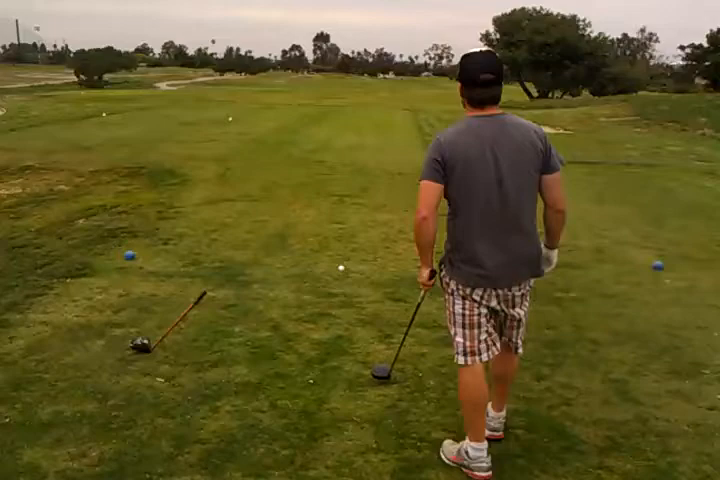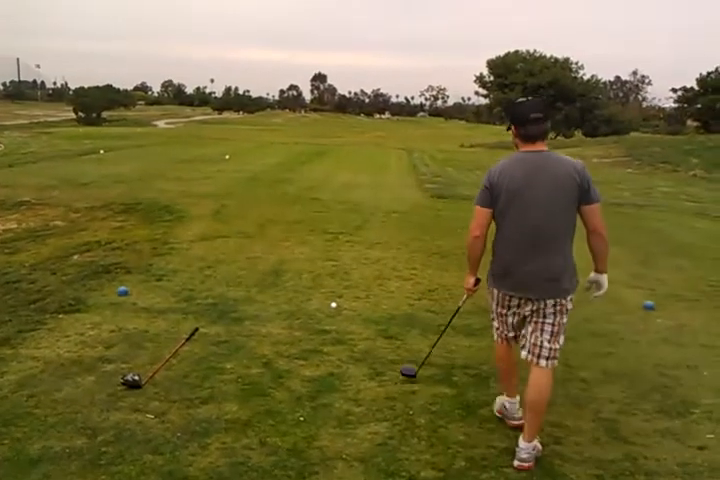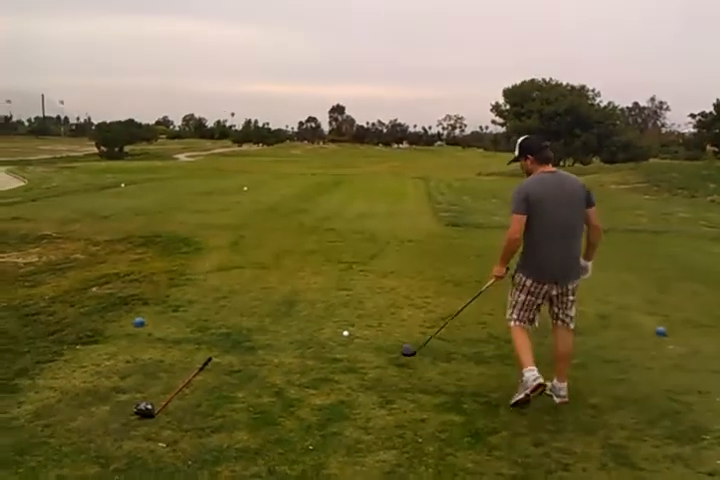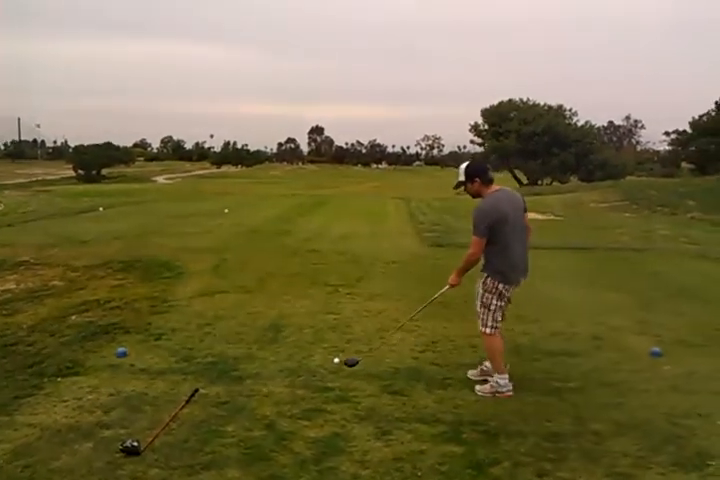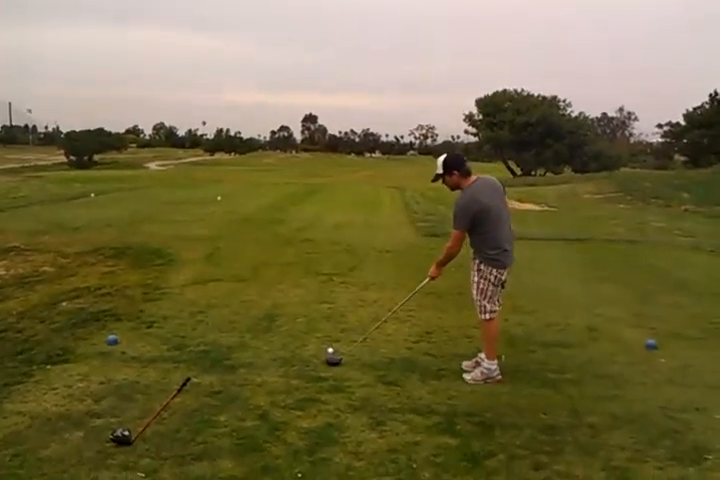
dt=1s
person 1, frame 1
left shoulder: (446, 143)
right shoulder: (535, 136)
left elbow: (424, 215)
right elbow: (557, 205)
left wrist: (426, 264)
right wrist: (550, 248)
left hip: (466, 273)
right hip: (520, 269)
left knee: (471, 360)
right knee: (508, 347)
right ankle: (497, 416)
person 1, frame 2
left shoulder: (497, 173)
right shoulder: (575, 170)
left elbow: (476, 233)
right elbow: (597, 230)
left wrist: (471, 273)
right wrist: (601, 272)
left hip: (506, 282)
right hip: (554, 286)
left knee: (505, 340)
right knee: (541, 363)
left ankle: (511, 406)
right ankle: (526, 447)
person 1, frame 3
left shoulder: (526, 188)
right shoulder: (578, 185)
left elbow: (515, 234)
right elbow: (595, 228)
left wrist: (502, 264)
right wrist: (587, 259)
left hip: (533, 272)
right hip: (569, 273)
left knee: (518, 322)
right knee: (564, 327)
left ankle: (530, 376)
right ankle: (561, 386)
person 1, frame 4
left shoulder: (484, 209)
right shoulder: (514, 195)
left elbow: (475, 253)
right elbow: (526, 229)
left wrist: (458, 274)
left hip: (497, 275)
right hip: (516, 271)
left knee: (488, 328)
right knee: (494, 321)
left ankle: (501, 383)
right ankle: (493, 366)
person 1, frame 5
left shoulder: (465, 202)
right shoulder: (492, 182)
left elbow: (454, 245)
right elbow: (503, 214)
left wrist: (438, 266)
left hip: (488, 261)
right hip: (501, 254)
left knee: (488, 313)
right knee: (488, 311)
left ankle: (490, 367)
right ankle: (486, 356)
